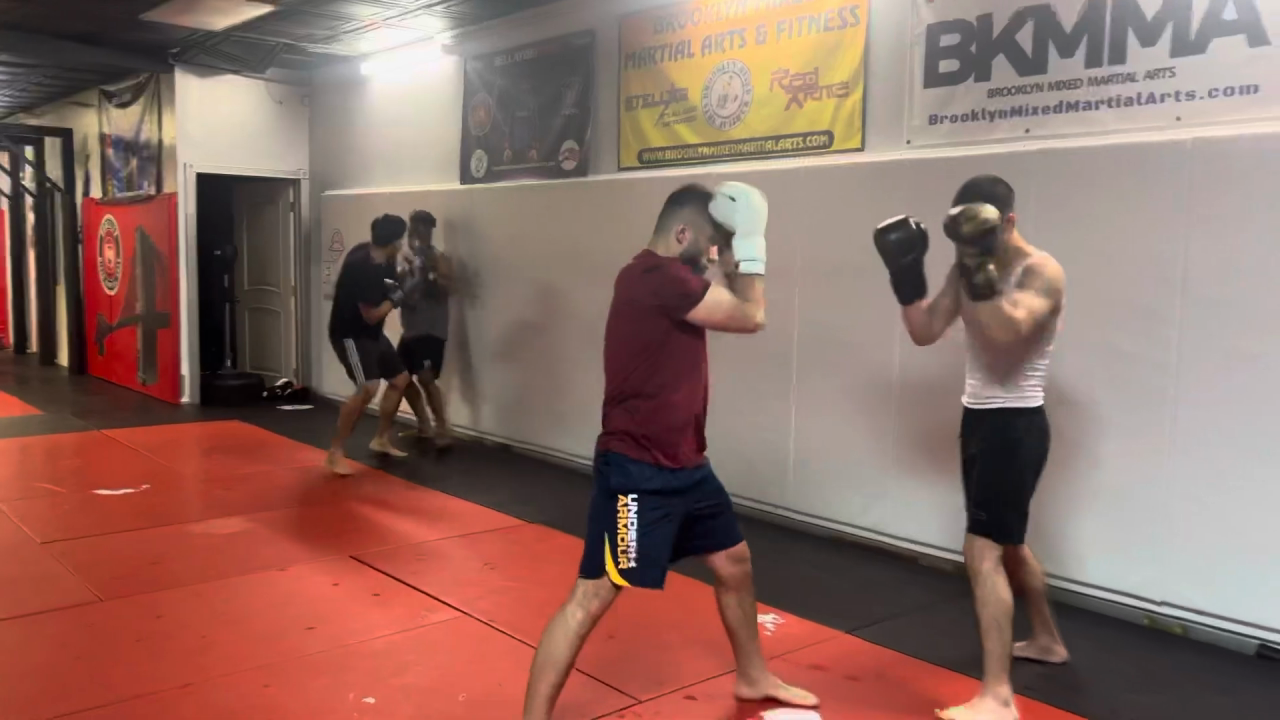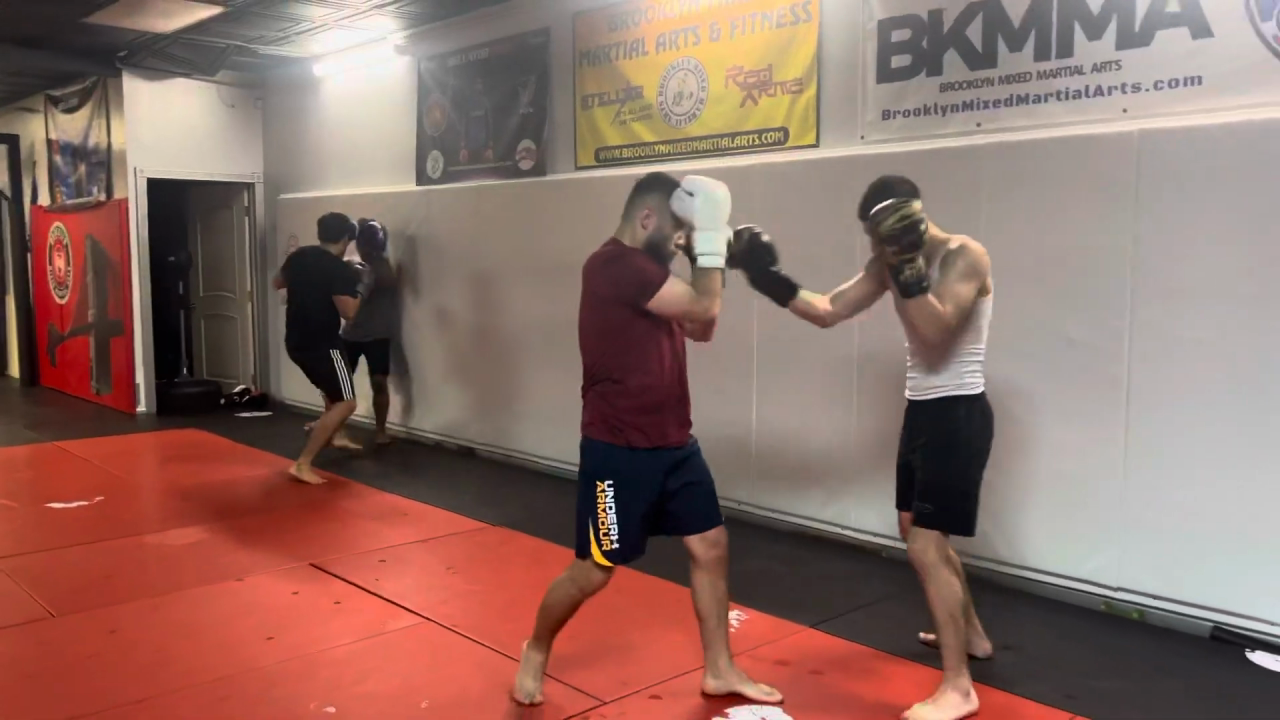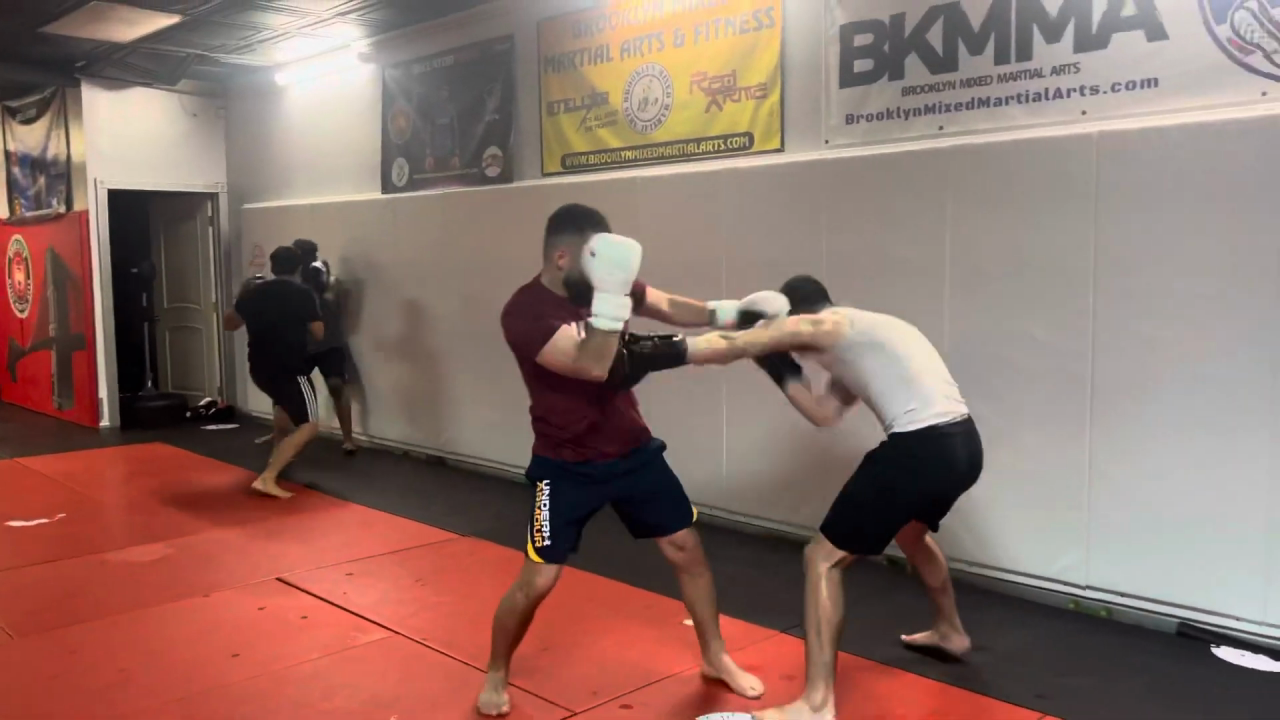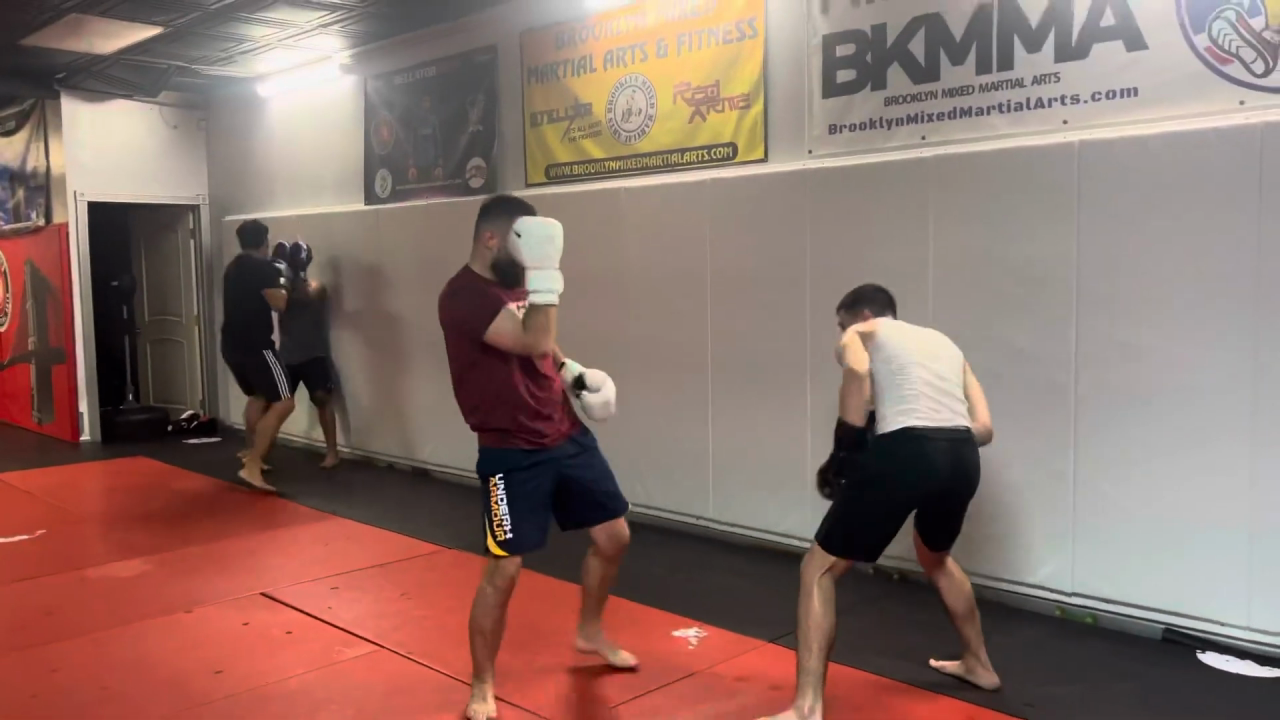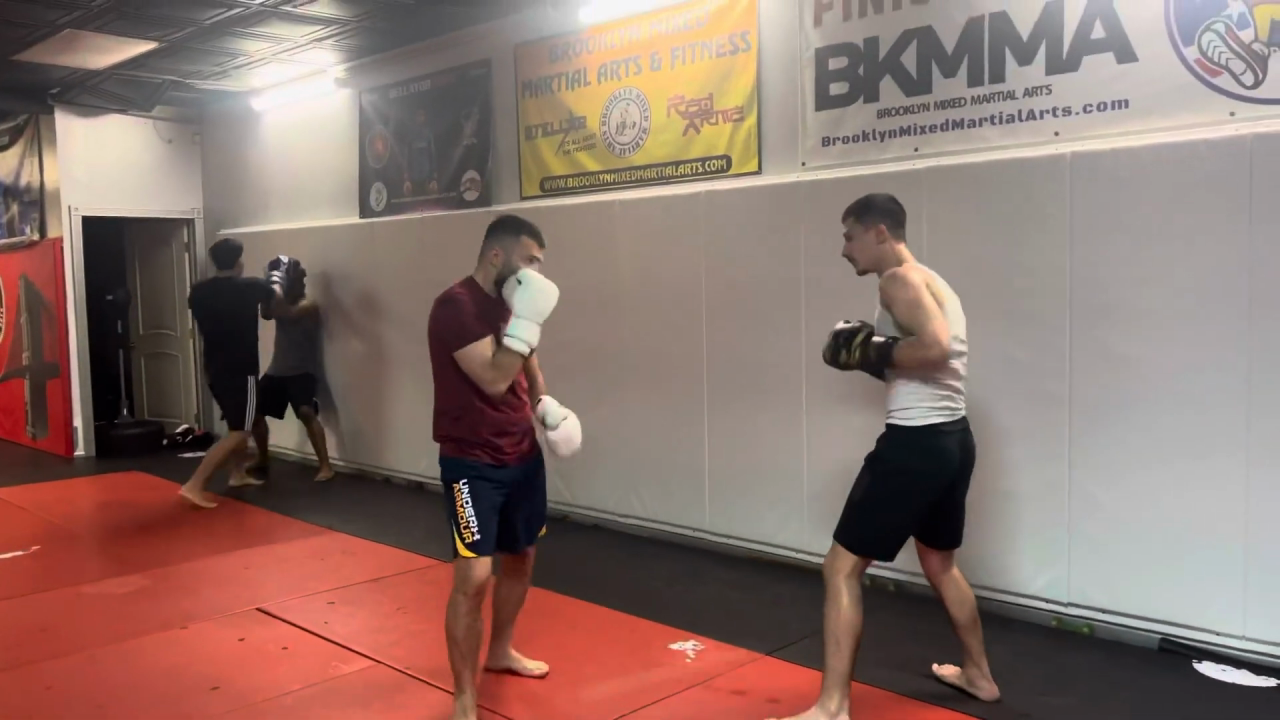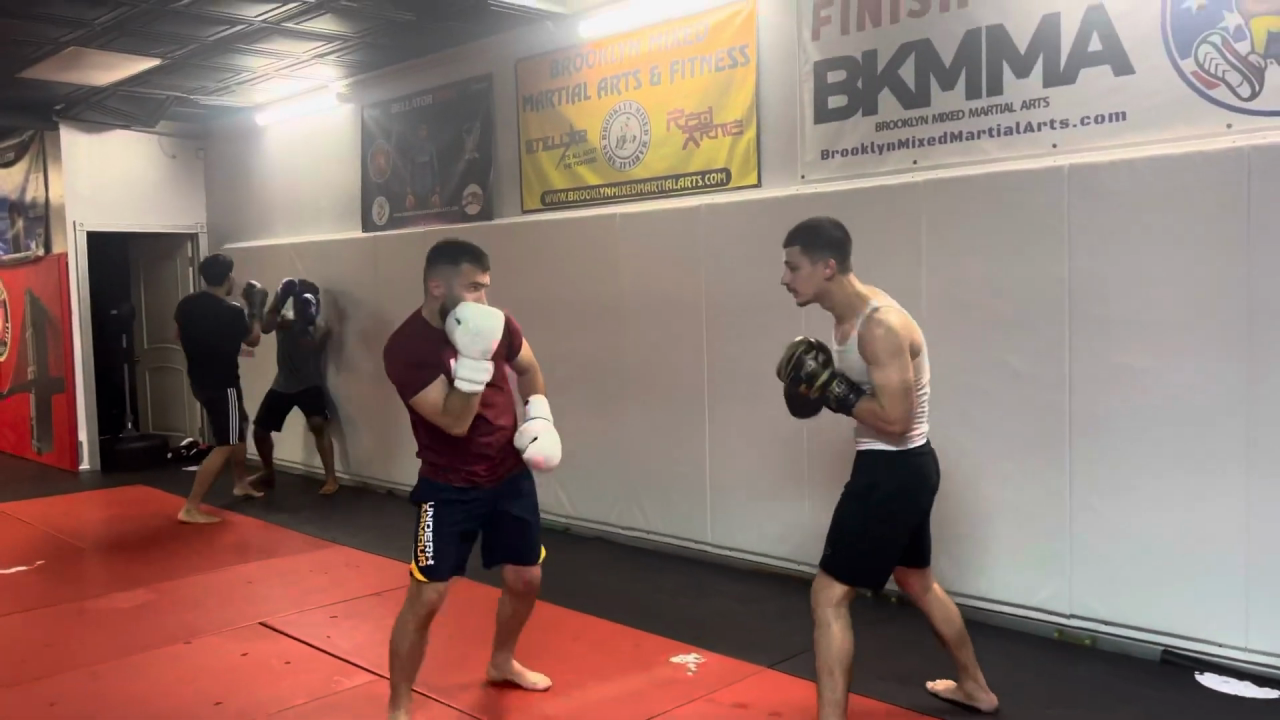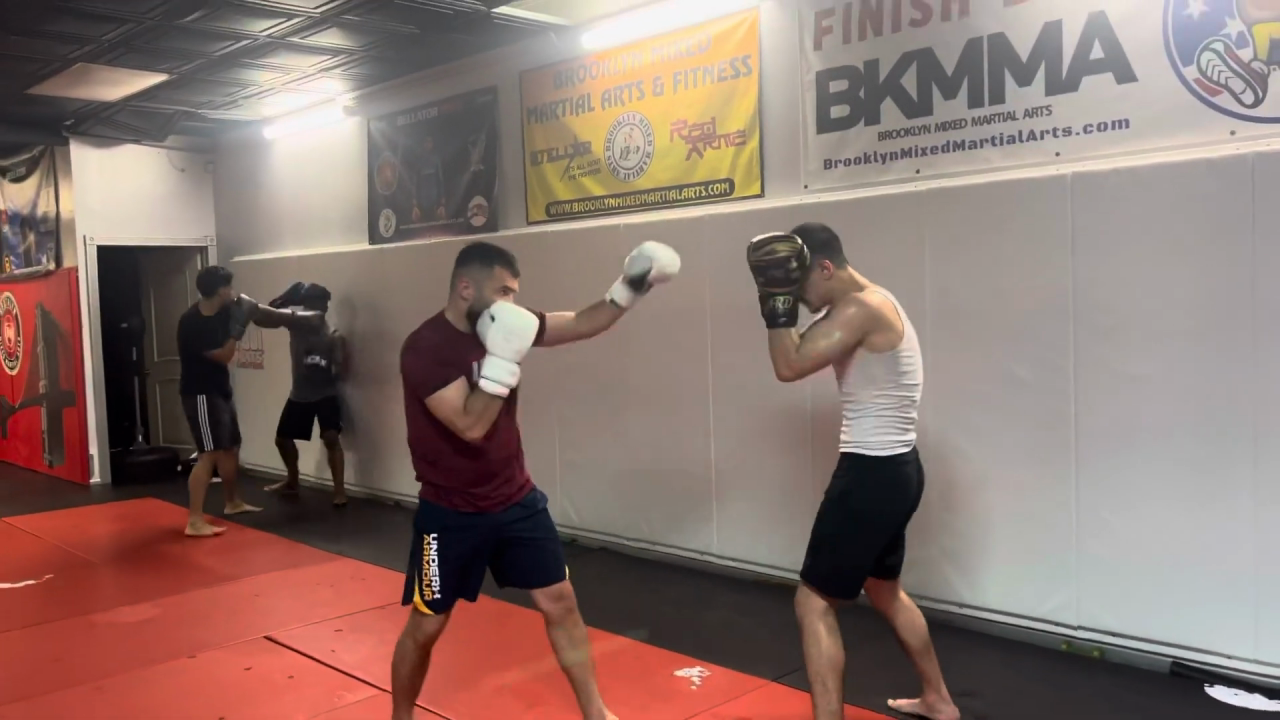
dt=0.3s
person 1, frame 1
left shoulder: (677, 282)
right shoulder: (654, 277)
left elbow: (744, 315)
right elbow: (748, 317)
left wrist: (738, 254)
right wrist: (749, 242)
left hip: (686, 464)
right hip: (637, 468)
left knee: (735, 565)
right knee: (592, 598)
person 1, frame 2
left shoulder: (646, 267)
right shoulder: (615, 265)
left elbow: (701, 330)
right elbow: (705, 308)
left wrist: (708, 249)
right wrist: (711, 236)
left hip: (672, 443)
right hip: (618, 450)
left knee: (711, 549)
right knee: (592, 573)
left ankle: (719, 670)
right ankle: (535, 653)
person 1, frame 3
left shoulder: (609, 283)
right shoulder: (524, 314)
left elbow: (669, 307)
right elbow: (590, 367)
left wrist: (728, 312)
right wrist: (607, 294)
left hip: (631, 448)
right hip: (566, 464)
left knee: (686, 549)
right knee: (538, 579)
left ankle: (716, 658)
right ankle: (496, 675)
person 1, frame 4
left shoulder: (518, 281)
right shoulder: (463, 296)
right elbow: (533, 345)
left wrist: (576, 376)
right wrist: (544, 272)
left hip: (567, 437)
right hip: (512, 453)
left knee: (612, 536)
right knee: (503, 572)
left ankle: (590, 632)
person 1, frame 5
left shoulder: (520, 304)
right shoulder: (455, 308)
right elbow: (495, 381)
left wrist: (552, 410)
right wrist: (525, 320)
left hip: (525, 457)
right hip: (474, 463)
left knee: (518, 560)
right knee: (474, 577)
left ankle: (501, 650)
person 1, frame 6
left shoulder: (494, 323)
right shoulder: (405, 347)
left elbow: (528, 368)
right elbow: (454, 423)
left wrist: (539, 417)
right wrist: (474, 357)
left hip: (510, 475)
right hip: (450, 487)
left knee: (526, 580)
right knee: (426, 598)
left ankle: (502, 662)
person 1, frame 7
left shoulder: (501, 327)
right shoulder: (424, 348)
left elbow: (585, 323)
right elbow: (472, 427)
left wrist: (631, 285)
right wrist: (501, 357)
left hip: (513, 501)
right hip: (450, 511)
left knee: (560, 602)
right knee: (426, 625)
person 2, frame 1
left shoulder: (1042, 272)
right shoulder: (968, 267)
left elbow: (1005, 336)
right elbow: (924, 330)
left wrist: (979, 271)
right wrist: (904, 268)
left hip: (1015, 427)
right hip: (978, 420)
left knee: (982, 554)
right knee: (1008, 544)
right ankle: (1047, 641)
person 2, frame 2
left shoulder: (965, 255)
right shoulder: (888, 264)
left elbow: (934, 330)
right elbow: (829, 311)
left wrist: (907, 267)
right wrist: (768, 277)
left hip: (957, 416)
right hip: (922, 412)
left knee: (926, 547)
right knee: (918, 531)
right ankle: (969, 631)
person 2, frame 3
left shoulder: (818, 324)
right shoulder: (877, 333)
left elbow: (737, 343)
right elbow: (826, 414)
right wrist: (781, 369)
left hip: (922, 450)
right hip: (961, 446)
left knee: (825, 557)
right knee: (910, 532)
right ankle: (948, 631)
person 2, frame 4
left shoulder: (859, 334)
right shoulder: (945, 344)
left elbow: (856, 376)
right elbow: (982, 429)
left hip: (904, 455)
right hip: (960, 456)
left knee: (819, 567)
right knee: (935, 556)
right ankle: (978, 664)
person 2, frame 5
left shoulder: (903, 279)
right shoulder: (934, 285)
left elbow: (936, 349)
left wrist: (875, 352)
right wrist: (871, 352)
left hip: (914, 446)
right hip: (952, 439)
left knee: (841, 567)
right knee: (939, 564)
right ankle: (979, 676)
person 2, frame 6
left shoulder: (881, 325)
right shoulder: (849, 317)
left elbow: (895, 420)
left wrist: (834, 392)
right wrist: (823, 384)
left hip: (891, 472)
right hip: (908, 468)
left knee: (829, 595)
right knee: (917, 581)
person 2, frame 7
left shoulder: (863, 309)
right shoulder: (864, 305)
left elbow: (789, 368)
right elbow: (805, 358)
left wrist: (780, 296)
right wrist: (778, 296)
left hip: (872, 476)
right hip: (891, 471)
left knee: (813, 604)
right knee: (884, 591)
person 3, frame 1
left shoulder: (363, 253)
right shoulder: (367, 272)
right elbow: (371, 316)
left wrist: (387, 285)
right wrist: (399, 294)
left hip: (370, 334)
right hip: (351, 335)
left knee: (399, 379)
right knee: (367, 388)
left ankle: (381, 440)
right ankle: (336, 452)
person 3, frame 2
left shoulder: (298, 256)
right shoulder: (340, 269)
left elbow: (278, 283)
right elbow: (348, 312)
right wrist: (363, 283)
left hip: (296, 341)
right hip: (321, 344)
left knee: (334, 390)
right knee: (345, 404)
left ankle: (328, 433)
right ankle: (303, 464)
person 3, frame 3
left shoulder: (253, 292)
right shoulder: (303, 295)
left elbow: (230, 323)
right elbow: (318, 333)
left hip: (259, 369)
right hip: (290, 370)
left knee: (284, 402)
right knee: (308, 427)
left ankle: (280, 455)
right ankle: (268, 478)
person 3, frame 4
left shoulder: (235, 266)
right shoulder: (262, 267)
right elbow: (279, 303)
right wrist: (281, 280)
left hip: (233, 345)
right hip: (256, 345)
left knee: (257, 396)
right knee: (283, 403)
left ankle: (252, 454)
right ankle: (252, 467)
person 3, frame 5
left shoulder: (199, 291)
right shoulder: (250, 287)
right elbow: (277, 294)
right wrist: (276, 278)
left hip: (214, 369)
right hip: (242, 371)
left knee: (240, 422)
right knee: (238, 432)
left ankle: (239, 474)
right ankle: (194, 486)
person 3, frame 6
left shoulder: (186, 304)
right shoulder: (230, 312)
left elbow: (182, 336)
right elbow: (253, 340)
right wrist: (255, 308)
left hip: (200, 381)
right hip: (222, 385)
left knee: (237, 433)
right knee: (225, 446)
left ankle: (241, 483)
right ankle: (190, 508)
person 3, frame 7
left shoulder: (224, 309)
right shoulder: (193, 323)
right elbow: (224, 356)
right wrist: (238, 325)
left hip: (221, 391)
right hip: (201, 394)
left knee: (230, 448)
right knee: (209, 453)
left ankle: (233, 502)
right ankle: (195, 521)
person 4, frame 1
left shoulder: (438, 258)
right shoulder: (411, 261)
left elbow: (446, 286)
right elbow: (404, 289)
left wrist: (425, 274)
left hip: (431, 331)
right hip: (411, 329)
left knee: (425, 378)
left ankle: (444, 431)
right ankle: (424, 426)
person 4, frame 2
left shoulder: (387, 266)
left elbow: (388, 282)
left wrist: (378, 253)
left hip: (378, 334)
right hip: (351, 332)
left knee: (379, 381)
left ankle: (381, 430)
person 4, frame 3
left shoulder: (329, 282)
left elbow: (329, 306)
left wrist: (321, 287)
left hip: (330, 345)
left knee: (336, 385)
left ankle: (348, 437)
person 4, frame 4
left shoulder: (315, 287)
left elbow: (304, 296)
left wrist: (297, 270)
left hip: (315, 355)
right hip: (287, 355)
left knee: (320, 398)
left ankle: (332, 452)
person 4, frame 5
left shoulder: (309, 306)
right shoulder: (280, 304)
left elbow: (286, 312)
left wrist: (283, 283)
left hip: (303, 371)
right hip: (277, 370)
left knee: (307, 413)
left ankle: (325, 466)
right ankle: (262, 459)
person 4, frame 6
left shoulder: (321, 327)
right shoulder: (284, 319)
left elbow: (310, 347)
right elbow: (264, 327)
left wrist: (310, 319)
right wrist: (279, 299)
left hip: (310, 385)
right hip: (283, 385)
left knee: (318, 424)
right knee: (260, 429)
left ankle: (331, 479)
right ankle: (268, 473)
person 4, frame 7
left shoulder: (333, 337)
right shoulder: (297, 324)
left elbow: (341, 369)
left wrist: (327, 368)
right wrist: (285, 299)
left hip: (325, 395)
right hip: (300, 395)
left knee: (331, 438)
right knee: (283, 438)
left ankle: (340, 490)
right ankle: (292, 481)
